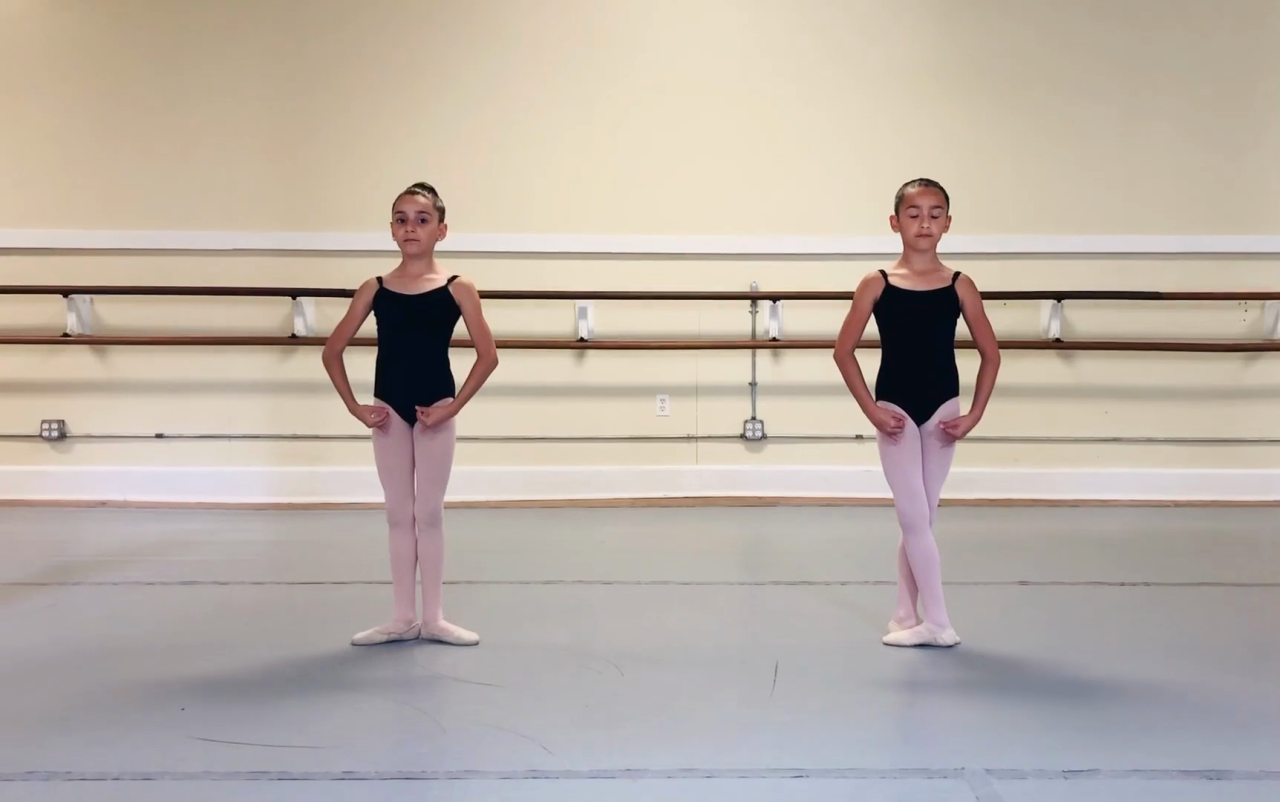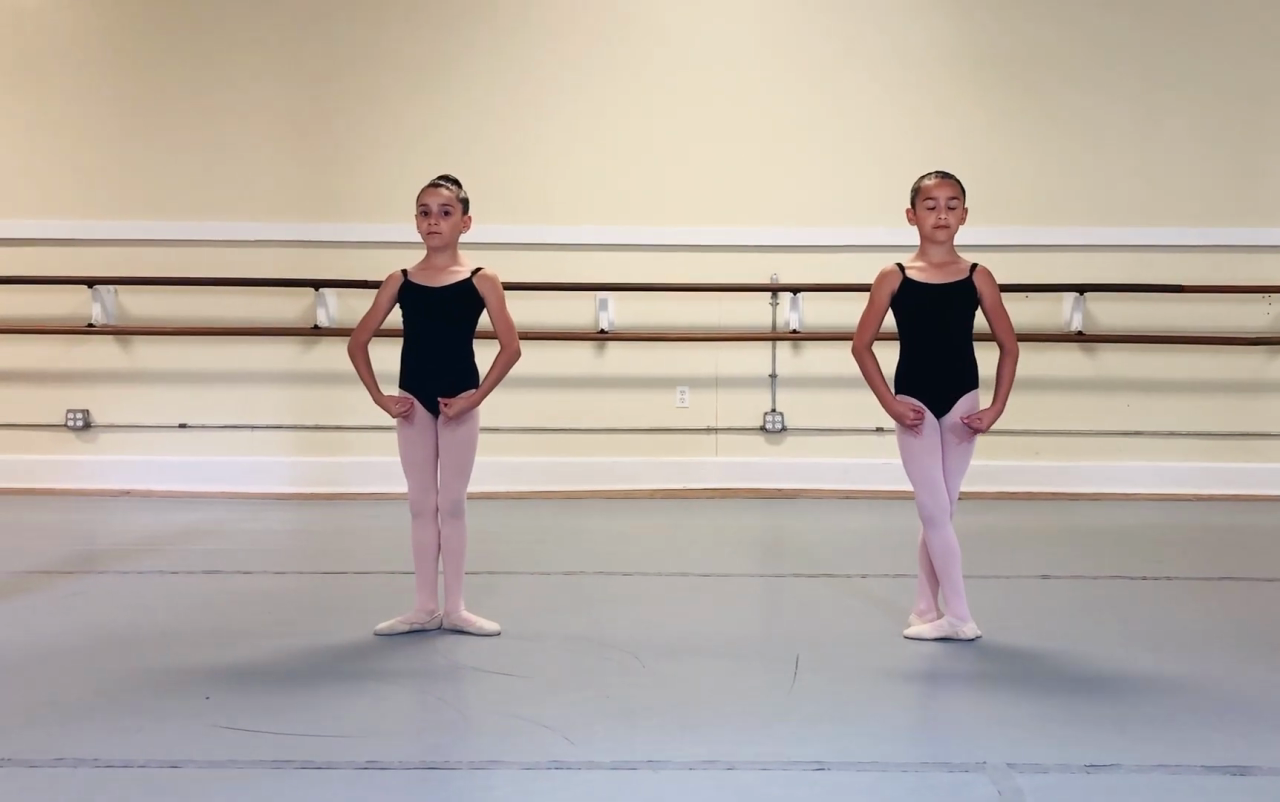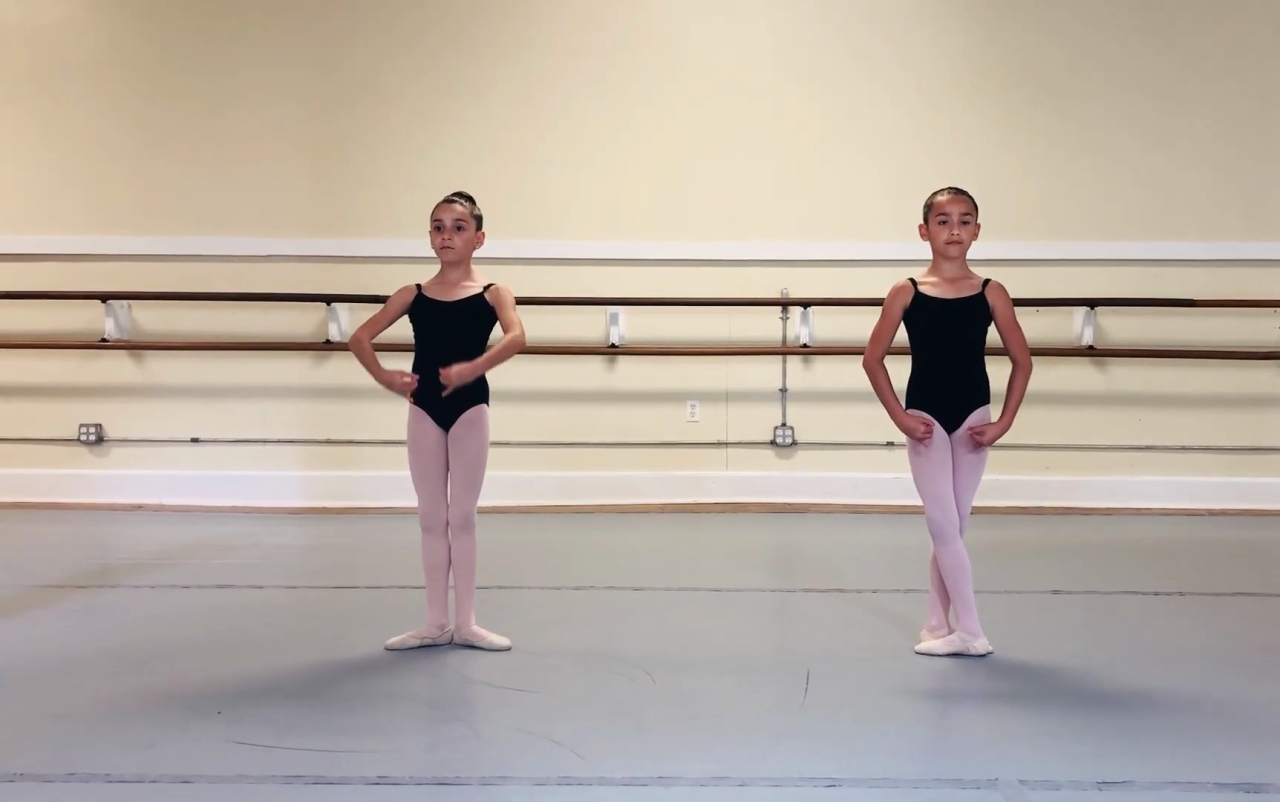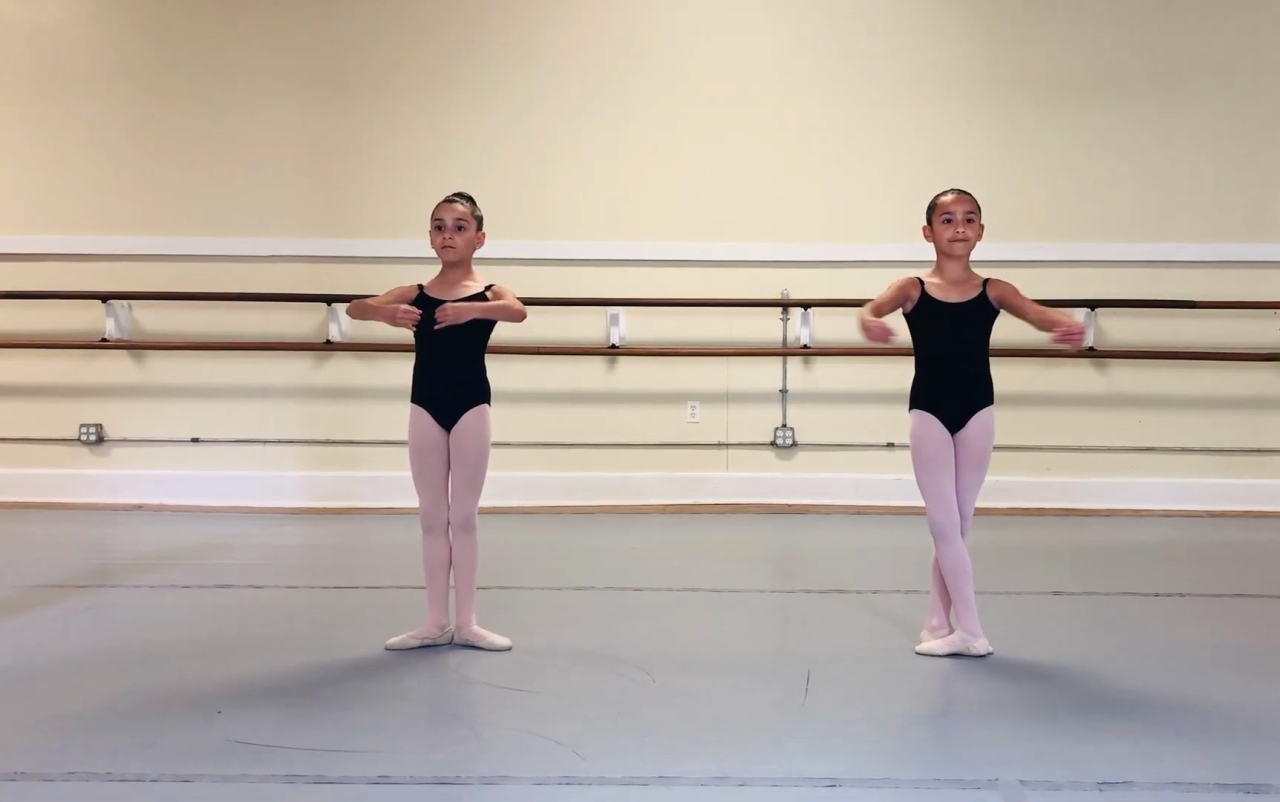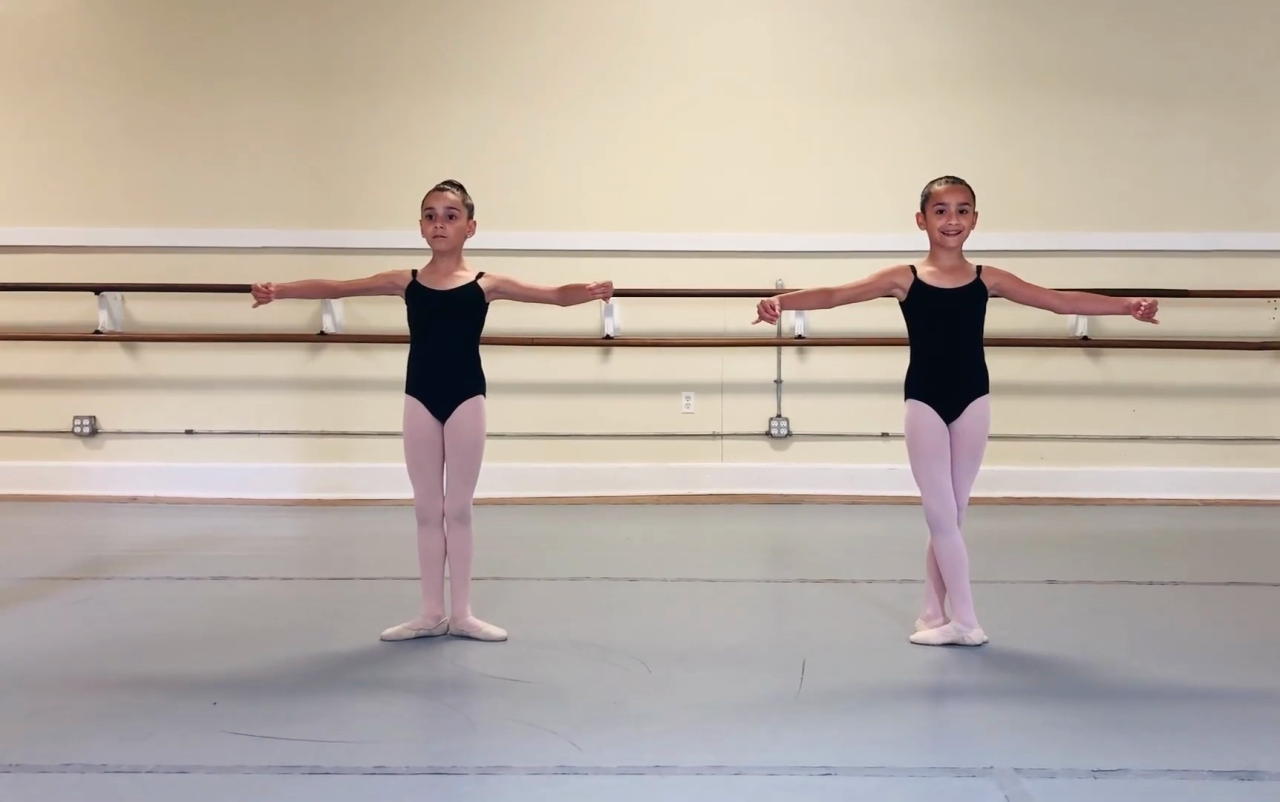
dt=1s
person 1, frame 1
left shoulder: (960, 285)
right shoulder: (877, 284)
left elbow: (990, 354)
right elbow: (844, 350)
left wrist: (975, 414)
right wrist: (870, 410)
left hip: (941, 409)
right hip: (896, 409)
left knee: (920, 520)
right knee: (914, 518)
left ankle: (905, 617)
right ankle: (936, 622)
person 1, frame 2
left shoulder: (977, 277)
right shoulder: (894, 277)
left elbow: (1008, 345)
right elbow: (861, 344)
left wrist: (997, 407)
right wrist: (889, 403)
left hip: (962, 401)
right hip: (914, 403)
left knee: (941, 512)
right knee: (934, 512)
left ankle: (926, 610)
right ankle: (958, 616)
person 1, frame 3
left shoulder: (990, 293)
right shoulder: (906, 292)
left elbow: (1021, 359)
right elbow: (874, 356)
left wrist: (1005, 419)
right wrist: (899, 416)
left hip: (973, 415)
right hip: (926, 416)
left knee: (953, 526)
right knee: (942, 525)
left ankle: (937, 625)
right ankle: (970, 631)
person 1, frame 4
left shoulder: (993, 291)
right shoulder: (913, 288)
left elbow: (1044, 316)
right elbow: (874, 308)
left wrist: (1071, 328)
right wrist: (871, 321)
left hip: (977, 411)
right hip: (928, 411)
left knee: (956, 525)
right knee: (944, 524)
left ankle: (938, 624)
right ankle: (969, 630)
person 1, frame 5
left shoulder: (988, 279)
right shoulder: (903, 278)
left elbow: (1060, 300)
right elbow: (834, 295)
left wrist: (1128, 305)
right wrist: (781, 302)
left hip: (971, 400)
right hip: (924, 401)
left knee: (951, 516)
right knee: (941, 515)
left ankle: (933, 614)
right ankle: (964, 620)
person 2, frame 1
left shoulder: (457, 288)
right shoulder: (375, 289)
left elbow: (488, 355)
right elbow: (332, 351)
left wrist: (454, 406)
right wrist: (355, 407)
left hip: (435, 411)
right hip: (389, 411)
left knee: (430, 514)
right knee: (399, 514)
left ankle: (432, 617)
right ankle: (403, 617)
person 2, frame 2
left shoulder: (481, 281)
right shoulder: (399, 282)
left elbow: (510, 347)
right elbow: (357, 343)
left wrist: (477, 396)
right wrist: (380, 397)
left hip: (459, 401)
right hip: (413, 401)
left knee: (452, 504)
right knee: (421, 505)
left ankle: (454, 608)
right ankle: (425, 607)
person 2, frame 3
left shoulder: (491, 294)
right shoulder: (413, 295)
left elbow: (516, 336)
right elbow: (360, 336)
left wrist: (475, 368)
right wrist: (382, 374)
left hip: (469, 409)
right hip: (423, 410)
left knee: (463, 517)
right knee: (431, 518)
left ankle: (465, 622)
right ankle: (436, 622)
person 2, frame 4
left shoulder: (488, 295)
right shoulder: (413, 294)
left elbow: (519, 312)
right elbow: (355, 308)
left wrist: (473, 311)
right wrist: (383, 311)
left hip: (471, 407)
right hip: (425, 408)
left knee: (464, 518)
right knee: (432, 518)
left ankle: (466, 622)
right ankle: (436, 622)
person 2, frame 5
left shoulder: (486, 284)
right shoulder: (406, 282)
left elbow: (556, 295)
right elbow: (334, 287)
left wrist: (590, 291)
right wrist: (278, 289)
left hip: (466, 399)
right hip: (420, 399)
left knee: (459, 509)
right knee: (427, 509)
left ankle: (461, 613)
right ankle: (432, 612)
